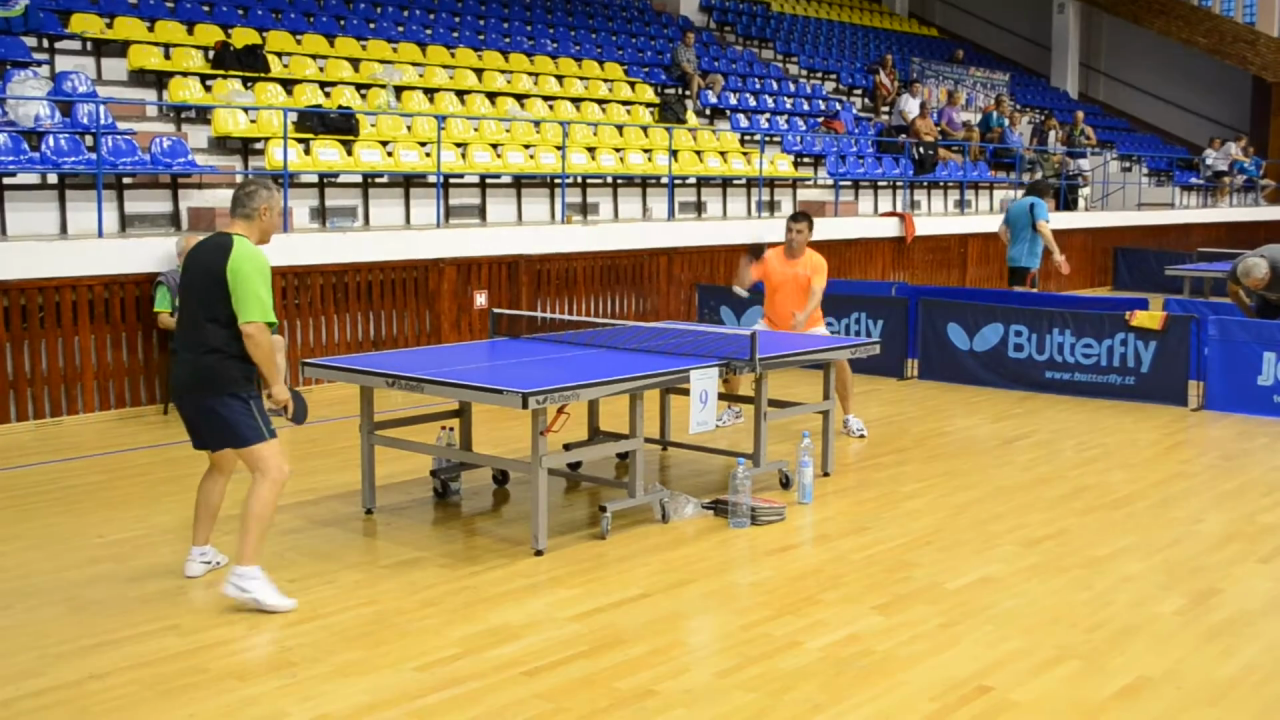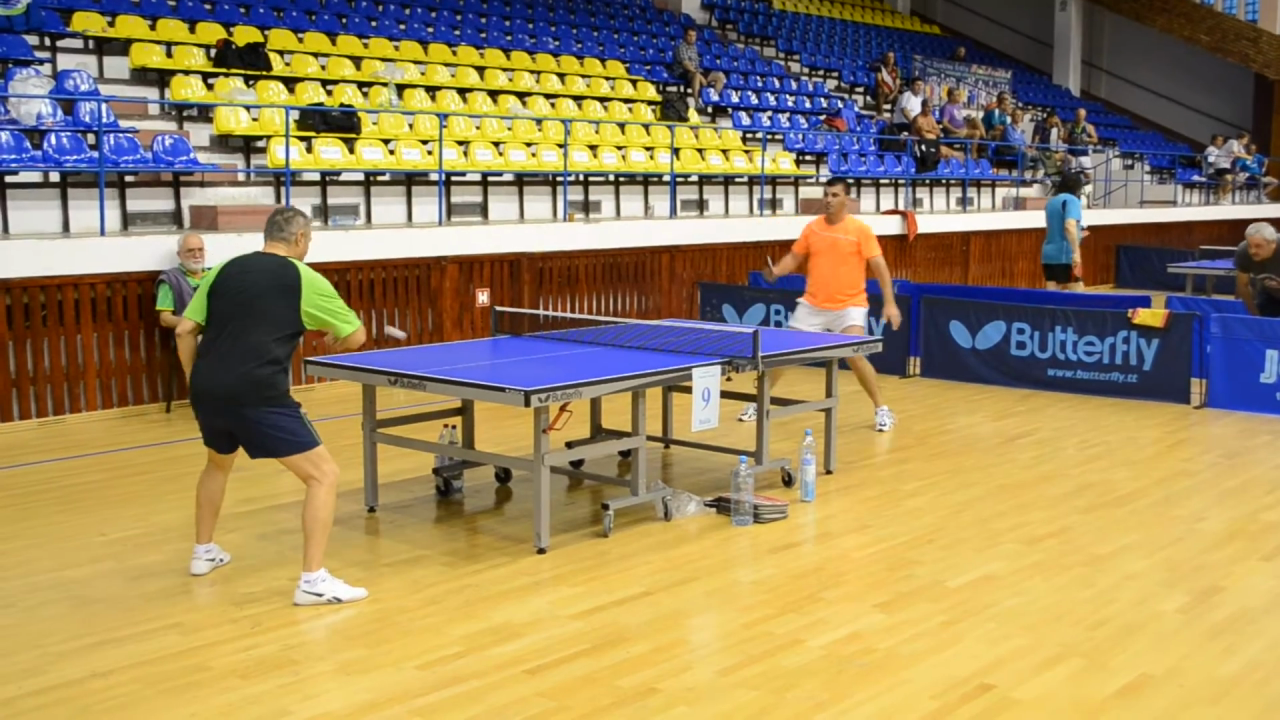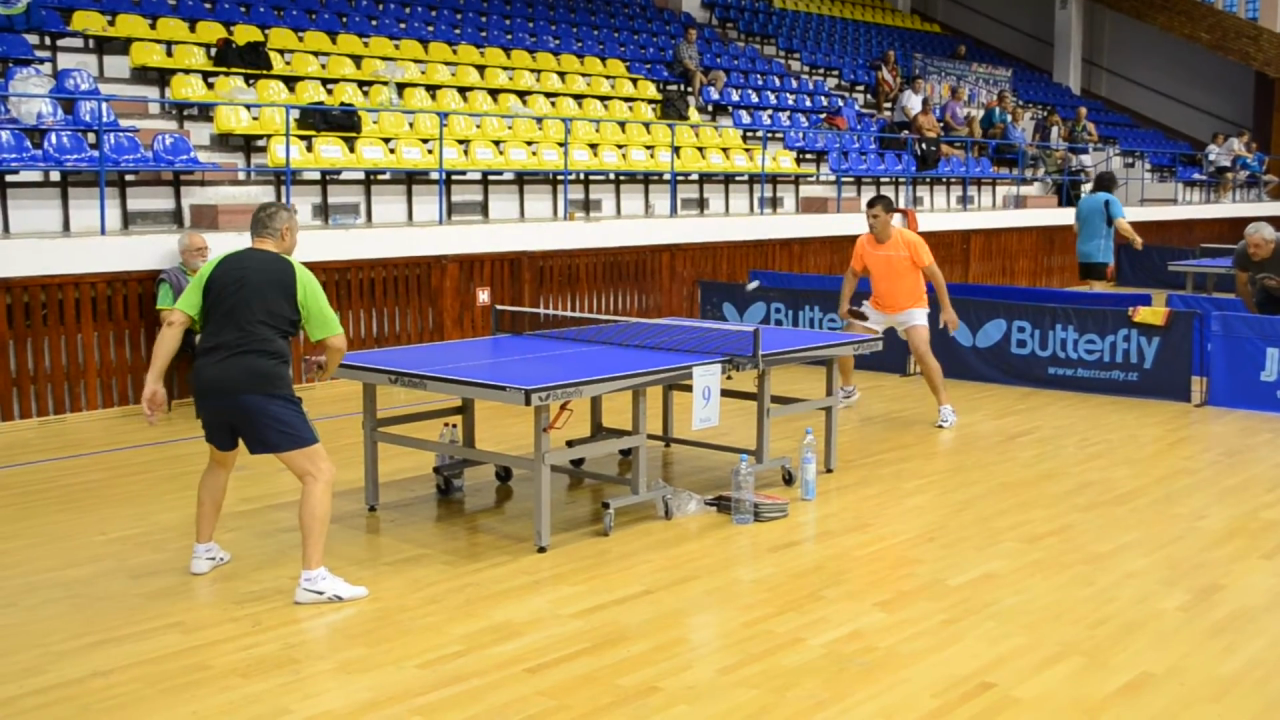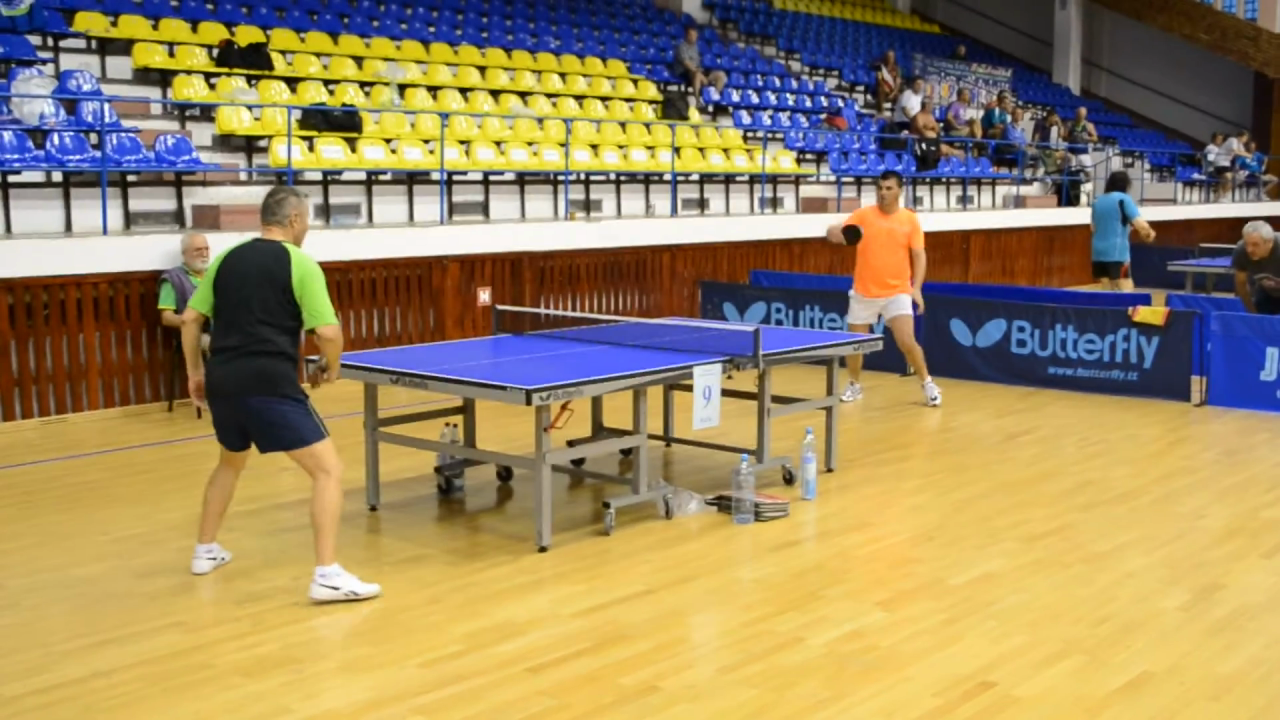
dt=0.5s
person 1, frame 1
left shoulder: (201, 250)
right shoulder: (248, 256)
right elbow: (253, 329)
right wrist: (276, 381)
left hip: (189, 379)
right hip: (223, 383)
left knee: (222, 462)
right knee: (272, 470)
left ankle: (200, 552)
right ankle: (247, 574)
person 1, frame 2
left shoulder: (224, 269)
right shoulder: (305, 280)
left elbow: (185, 330)
right elbow: (355, 337)
left wrist: (195, 382)
right wrist: (333, 337)
left hip: (208, 392)
right hip: (260, 395)
left knee: (218, 463)
right knee: (324, 475)
left ankle: (204, 551)
right ankle: (313, 579)
person 1, frame 3
left shoulder: (216, 266)
right shoulder: (297, 275)
left elbow: (174, 322)
right elbow: (336, 343)
left wrist: (154, 381)
right wrist: (329, 368)
left hip: (209, 385)
right hip: (262, 387)
left knee: (220, 461)
right knee: (318, 474)
left ankle: (203, 550)
right ankle: (313, 578)
person 1, frame 4
left shoulder: (228, 259)
right shoulder: (301, 264)
left elbow: (190, 318)
right elbow: (328, 333)
left wrist: (194, 372)
right wrist: (331, 367)
left hip: (223, 383)
right hip: (270, 385)
left knee: (230, 465)
right knee: (328, 470)
left ankle: (206, 551)
right ankle: (327, 574)
person 2, frame 1
left shoulder: (817, 262)
right shoulder: (768, 257)
left elbow: (816, 295)
right elbow: (741, 285)
left wrist: (803, 316)
right wrist: (744, 268)
left hip: (810, 328)
right hip: (772, 328)
left knee: (839, 360)
left ankle: (849, 418)
right ankle: (734, 410)
person 2, frame 2
left shoulder: (860, 229)
right shoulder: (812, 228)
left elbow: (880, 267)
right elbow: (794, 258)
left wrist: (890, 303)
right wrist: (775, 272)
left hip: (848, 306)
right hip: (812, 305)
left knee: (856, 359)
left ankle: (882, 409)
right ankle: (759, 403)
person 2, frame 3
left shoulder: (911, 240)
right shoulder: (863, 243)
left elbow: (934, 273)
right elbow: (853, 273)
left wrist: (947, 308)
right wrist: (844, 304)
left hip: (911, 307)
right hip: (877, 307)
left knee: (922, 352)
left ankle: (945, 407)
right ankle: (848, 389)
person 2, frame 4
left shoulder: (910, 220)
right shoulder: (863, 215)
left elbow: (919, 256)
right elbow: (835, 232)
left wrist: (916, 288)
right wrist: (834, 233)
left hip: (897, 292)
right hip: (864, 292)
left knee: (906, 342)
left ankle: (926, 381)
right ankle: (854, 385)
